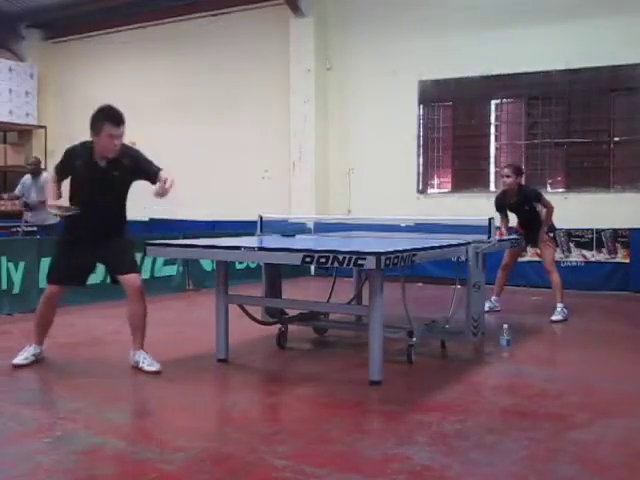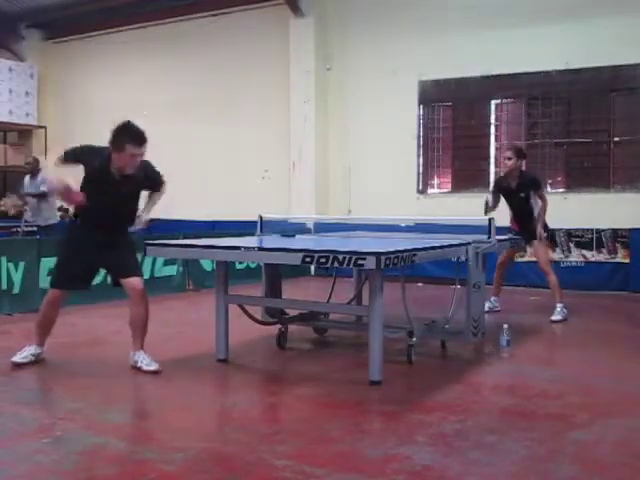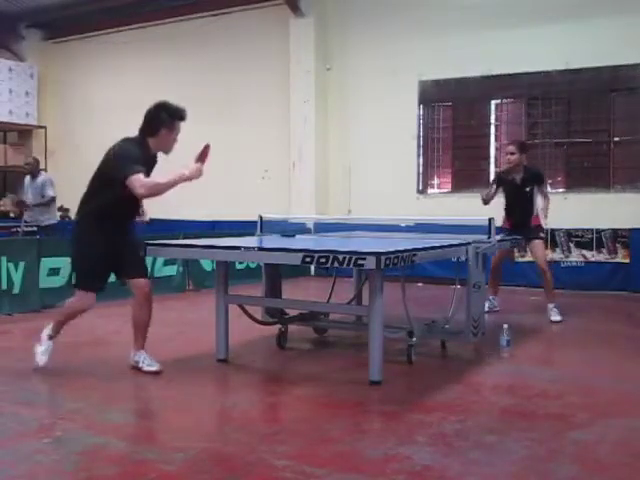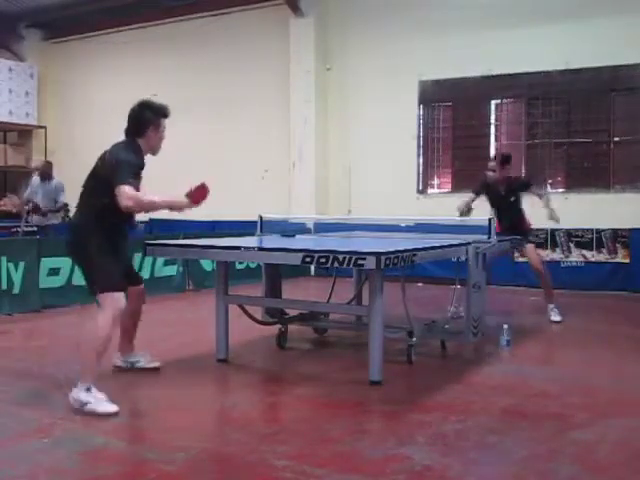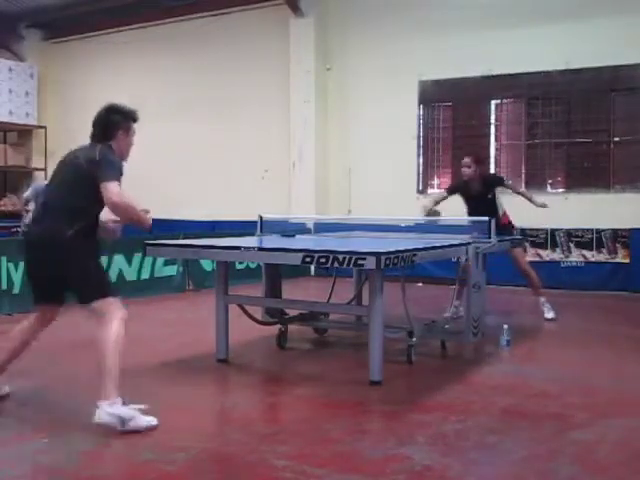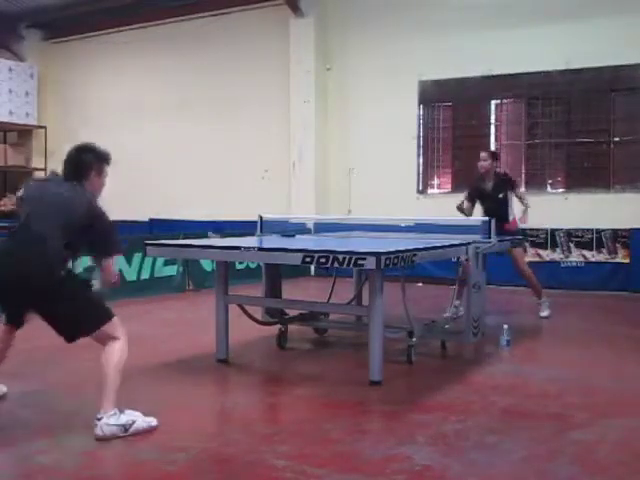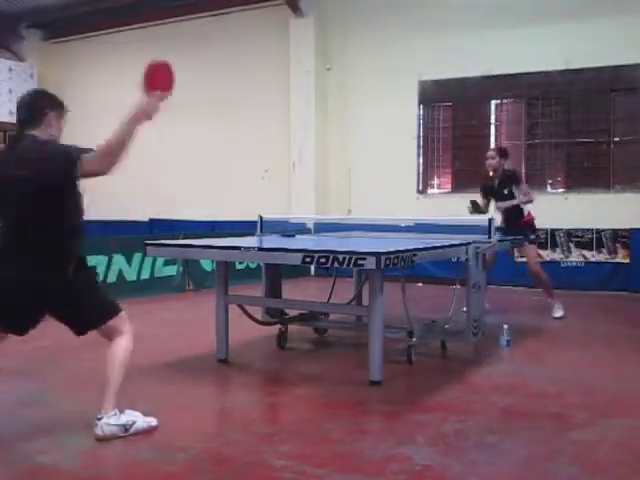
dt=0.3s
person 1, frame 1
left shoulder: (130, 158)
right shoulder: (75, 154)
left elbow: (163, 176)
right elbow: (56, 177)
left wrist: (164, 186)
right wrist: (52, 197)
left hip: (113, 236)
right hip: (75, 236)
left knee: (135, 287)
right knee: (52, 292)
left ankle: (138, 352)
right ankle: (36, 346)
person 1, frame 2
left shoulder: (144, 171)
right shoulder: (91, 156)
left elbow: (160, 187)
right elbow: (59, 160)
left wrist: (145, 212)
right wrist: (62, 188)
left hip: (117, 240)
right hip: (81, 237)
left knee: (137, 289)
right knee: (55, 295)
left ankle: (138, 353)
right ankle: (37, 347)
person 1, frame 3
left shoulder: (147, 154)
right shoulder: (127, 152)
right elbow: (141, 188)
left wrist: (136, 206)
right wrist: (183, 176)
left hip: (120, 230)
right hip: (92, 229)
left knee: (143, 289)
right knee: (85, 299)
left ankle: (138, 352)
right ankle: (51, 334)
person 1, frame 4
left shoulder: (131, 155)
right shoulder: (124, 157)
right elbow: (127, 200)
left wrist: (135, 211)
right wrist: (172, 203)
left hip: (108, 237)
right hip: (90, 238)
left knee: (136, 292)
right knee: (114, 306)
left ankle: (126, 354)
right ankle: (84, 389)
person 1, frame 5
left shoulder: (76, 156)
right shoulder: (107, 158)
right elbow: (114, 199)
left wrist: (94, 229)
right wrist: (143, 218)
left hip: (38, 240)
right hip: (64, 244)
left knee: (44, 313)
right knee: (114, 315)
right ankle: (111, 406)
person 1, frame 6
left shoulder: (35, 187)
right shoulder: (91, 209)
right elbow: (110, 275)
right hip: (47, 275)
right knee: (115, 337)
right ankle: (108, 416)
person 1, frame 7
right shoulder: (52, 153)
right elbow: (100, 165)
right wrist: (136, 117)
right hip: (62, 272)
right knee: (121, 332)
right ankle: (110, 415)
person 2, frame 1
left shoulder: (529, 192)
right shoulder: (500, 199)
left elbow: (549, 208)
right elbow: (504, 219)
left wrist: (543, 231)
right wrist: (503, 229)
left hip: (542, 228)
right hip: (523, 229)
left knee: (549, 267)
right knee: (505, 265)
left ankle: (561, 308)
right ankle: (494, 301)
person 2, frame 2
left shoulder: (529, 179)
right shoulder: (500, 182)
left elbow: (544, 201)
right elbow: (493, 206)
left wrist: (540, 224)
right wrist: (489, 207)
left hip: (535, 226)
right hip: (516, 227)
left knee: (545, 266)
right knee: (501, 263)
left ankle: (560, 307)
right ankle: (494, 301)
person 2, frame 3
left shoulder: (534, 174)
right shoulder: (502, 176)
left elbow: (545, 196)
right elbow: (487, 199)
left wrist: (544, 208)
right wrist: (486, 196)
left hip: (531, 225)
right hip: (509, 225)
left knee: (542, 266)
right knee: (495, 265)
left ankle: (552, 306)
right ankle: (492, 300)
person 2, frame 4
left shoulder: (518, 182)
right shoulder: (485, 185)
left elbow: (542, 195)
right elbow: (468, 202)
left wrist: (550, 210)
right wrist: (464, 207)
left hip: (521, 230)
right hip: (500, 230)
left knee: (539, 267)
left ankle: (551, 307)
person 2, frame 5
left shoulder: (491, 179)
right shoulder: (459, 186)
left elbow: (514, 188)
right elbow: (439, 199)
left wrist: (534, 201)
right wrist: (429, 206)
left hip: (502, 225)
left knee: (523, 266)
left ankle: (544, 303)
right ankle: (457, 305)
person 2, frame 6
left shoulder: (505, 180)
right shoulder: (476, 187)
left elbow: (522, 198)
right elbow: (468, 213)
left wrist: (525, 210)
right wrist: (461, 208)
left hip: (509, 230)
left knee: (523, 270)
right knee: (466, 266)
left ankle: (543, 302)
right ankle: (457, 305)
person 2, frame 7
left shoulder: (512, 175)
right shoulder: (487, 184)
left elbow: (529, 197)
right elbow: (484, 209)
left wrist: (508, 204)
left hip: (524, 224)
right hip: (507, 226)
left knee: (534, 267)
right knee: (485, 261)
left ankle: (555, 303)
